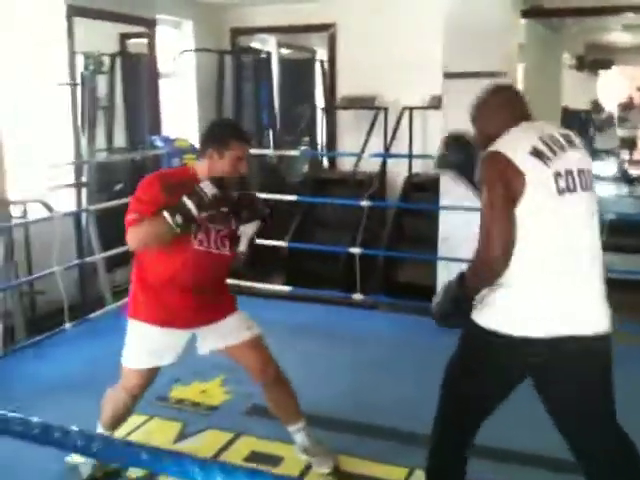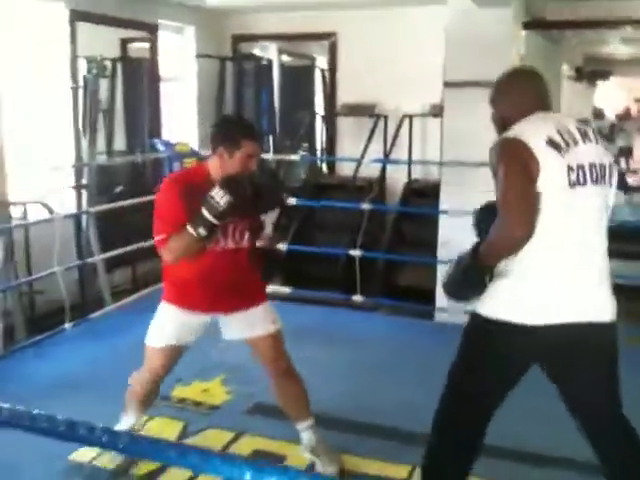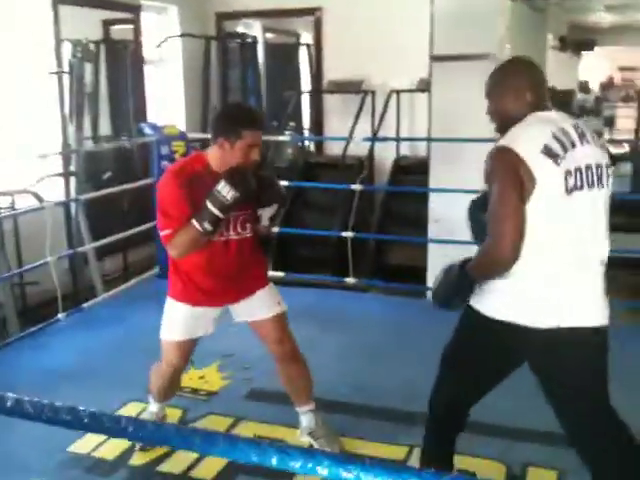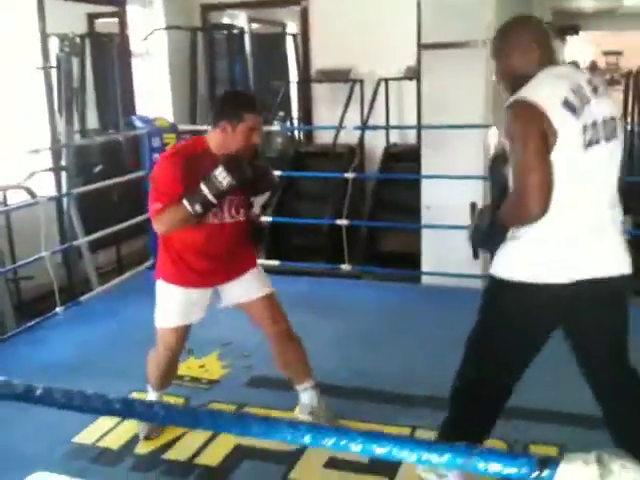
dt=0.2s
person 1, frame 1
left shoulder: (498, 160)
right shoulder: (574, 147)
left elbow: (495, 255)
left wrist: (462, 289)
left hip: (514, 320)
right hip: (583, 317)
left knee: (458, 411)
right knee: (598, 433)
person 1, frame 2
left shoulder: (515, 146)
right shoulder: (595, 145)
left elbow: (518, 224)
left wrist: (477, 259)
left hip: (519, 310)
right hip: (589, 309)
left knee: (462, 410)
person 1, frame 3
left shoulder: (510, 154)
right shoulder: (591, 142)
left elbow: (504, 250)
left wrist: (465, 272)
left hip: (512, 309)
right hip: (581, 310)
left knee: (453, 390)
right knee: (594, 418)
person 1, frame 4
left shoulder: (529, 106)
right shoulder: (597, 93)
left elbow: (532, 204)
left wrist: (496, 217)
left hip: (537, 270)
left knee: (486, 370)
person 2, frame 1
left shoulder: (229, 199)
right shoulder: (161, 184)
left elbow: (234, 258)
right elbow: (136, 239)
left wrist: (248, 228)
right wrist: (192, 205)
left hip: (216, 307)
right hip: (157, 309)
left knee: (268, 371)
right knee: (131, 387)
left ankle: (304, 440)
person 2, frame 2
left shoulder: (250, 190)
right shoulder: (177, 187)
right elbow: (171, 253)
left wrist: (268, 215)
right wrist: (212, 212)
left hip: (243, 294)
right hip: (185, 297)
left knee: (280, 365)
right knee: (153, 369)
left ankle: (311, 441)
right ankle: (127, 425)
person 2, frame 3
left shoulder: (248, 175)
right shoulder: (178, 180)
right elbow: (177, 247)
left wrist: (268, 205)
right wrist: (217, 205)
left hip: (247, 280)
right hip: (192, 288)
left knee: (285, 348)
right knee: (172, 362)
left ankle: (311, 424)
right ankle: (154, 413)
person 2, frame 4
left shoulder: (241, 161)
right shoulder: (176, 161)
right elbow: (163, 224)
left wrist: (260, 194)
right wrist: (211, 189)
left hip: (237, 264)
right hip: (183, 271)
left knee: (279, 328)
right knee: (168, 346)
left ankle: (310, 402)
right ankle: (154, 402)
